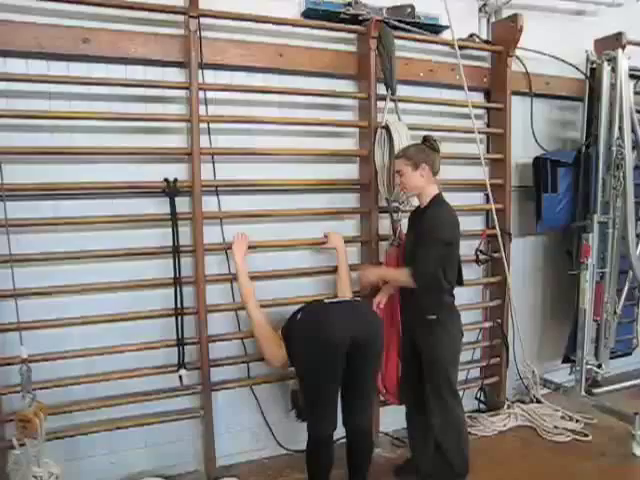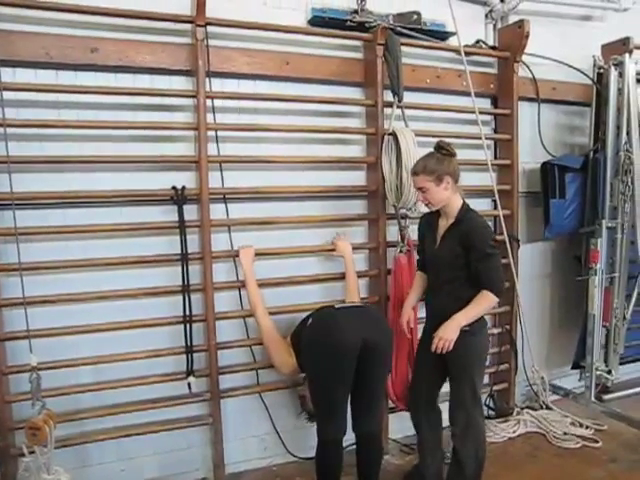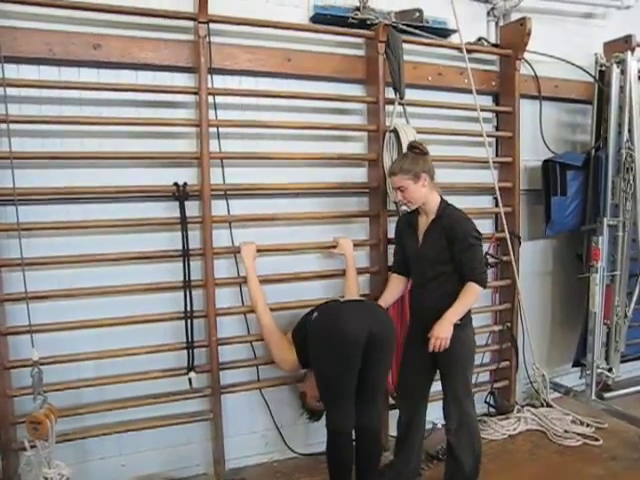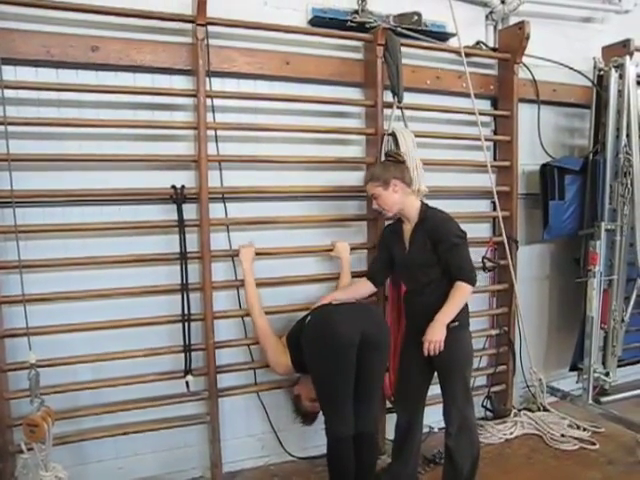
dt=1s
person 1, frame 1
left shoulder: (439, 217)
right shoulder: (421, 214)
left elbow: (420, 275)
left wrist: (379, 274)
right wrist: (389, 288)
left hip: (438, 322)
right hip: (416, 320)
left knee: (441, 398)
right knee: (413, 394)
person 1, frame 2
left shoulder: (475, 229)
right shoulder: (427, 223)
left elbow: (493, 291)
left wrist: (455, 324)
right wrist: (410, 303)
left hip: (466, 334)
right hip: (434, 328)
left knee: (465, 410)
right knee: (419, 398)
person 1, frame 3
left shoulder: (457, 223)
right shoulder: (405, 224)
left elbow: (476, 280)
left wrist: (448, 321)
right wrist: (380, 305)
left hip: (454, 329)
right hip: (418, 326)
left knee: (457, 405)
right knee: (409, 398)
person 1, frame 4
left shoulder: (440, 224)
right shoulder: (391, 234)
left elbow: (466, 280)
right elbow: (373, 280)
left wrist: (440, 324)
right wrist: (336, 296)
left hip: (450, 331)
right hip: (415, 330)
left knee: (457, 411)
right knee: (406, 404)
person 2, frame 1
left shoulder: (280, 353)
left elbow: (251, 304)
right elbow: (345, 294)
left wrist: (239, 259)
right wrist: (340, 249)
left hip: (319, 330)
right hip: (366, 318)
left knee: (321, 428)
right knee: (360, 422)
person 2, frame 2
left shoulder: (289, 361)
left elbow: (260, 312)
right elbow: (354, 301)
left wrist: (247, 267)
right wrist: (348, 256)
left hip: (330, 335)
right hip: (376, 324)
left knee: (331, 433)
right knee: (370, 427)
person 2, frame 3
left shoulder: (290, 358)
left elbow: (261, 308)
right elbow: (352, 298)
left wrist: (249, 263)
right wrist: (349, 255)
left hip: (335, 328)
right hip: (378, 318)
left knee: (340, 425)
right knee: (370, 422)
person 2, frame 4
left shoulder: (284, 361)
left elbow: (257, 314)
right elbow: (343, 298)
left wrist: (247, 266)
right wrist: (345, 259)
left hip: (330, 331)
right hip: (372, 319)
left knee: (339, 429)
right knee: (366, 426)
